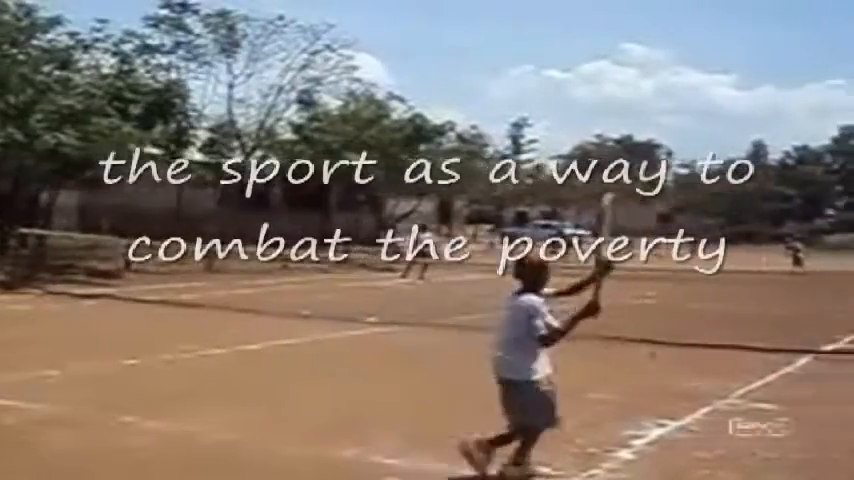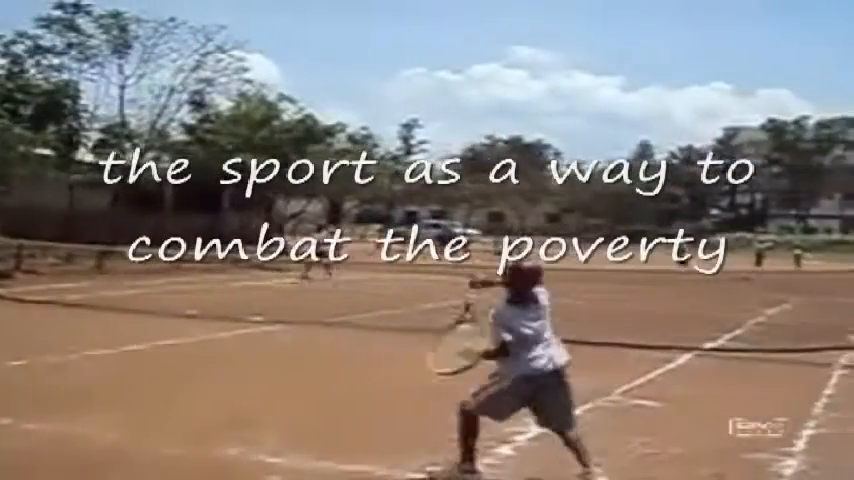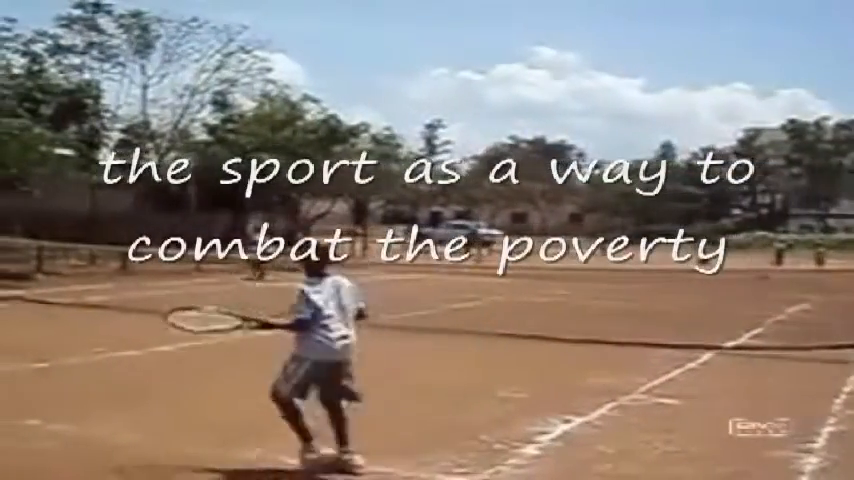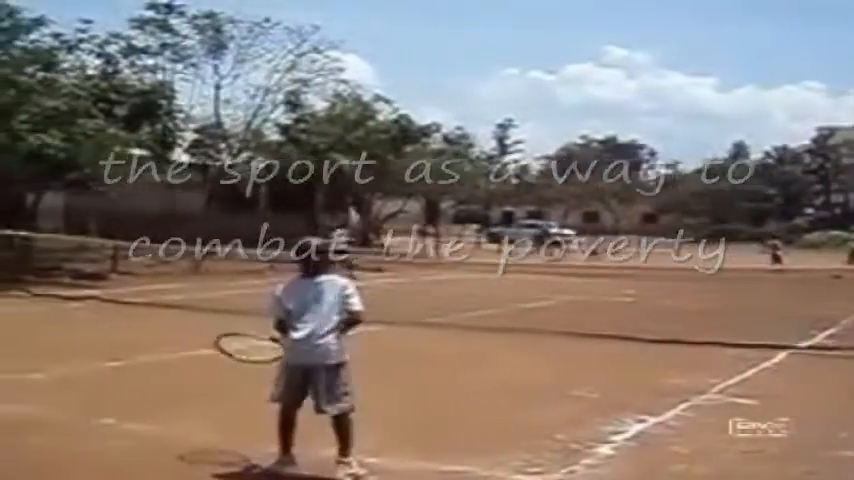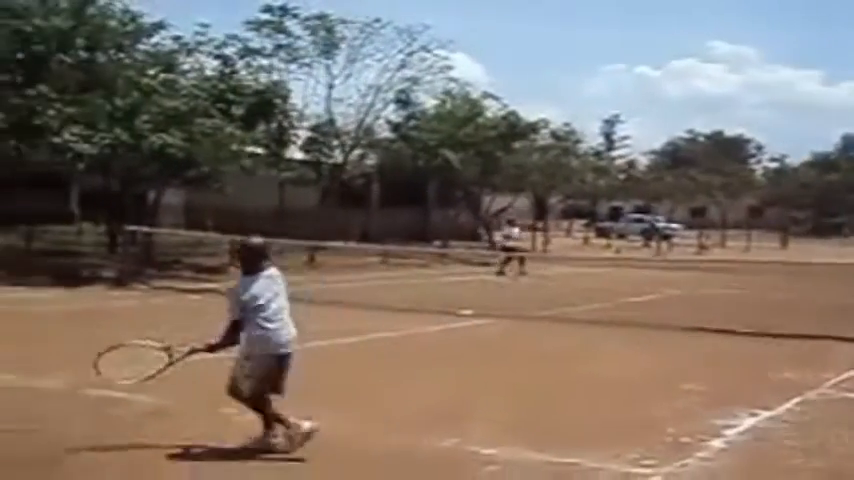
dt=1s
person 1, frame 1
left shoulder: (522, 297)
right shoulder: (533, 304)
left elbow: (564, 292)
right elbow: (547, 339)
left wrist: (595, 277)
right wrist: (582, 314)
left hip: (512, 369)
right hip: (521, 373)
left knee: (541, 418)
right knee: (541, 422)
right ankle: (483, 446)
person 1, frame 2
left shoulder: (501, 314)
right shoulder: (541, 296)
left elbow: (503, 351)
right elbow: (526, 286)
left wrist: (480, 354)
right wrist: (489, 282)
left hip: (518, 373)
right hip: (553, 369)
left knee: (468, 410)
right knee: (564, 426)
person 1, frame 3
left shoulder: (305, 289)
right shoulder: (345, 284)
left elbow: (302, 324)
right elbow: (361, 313)
left hip: (313, 354)
right hip: (341, 352)
left knee: (281, 395)
right knee: (333, 401)
left ankle: (309, 448)
right ankle: (347, 453)
person 1, frame 4
left shoulder: (287, 289)
right shoulder: (342, 285)
left elbow: (280, 325)
right elbow: (357, 317)
right wrist: (338, 329)
left hip: (296, 355)
right hip: (329, 354)
left knee: (288, 406)
right knee: (340, 409)
left ankle: (285, 459)
person 1, frame 5
left shoulder: (240, 289)
right shoulder: (275, 275)
left elbow: (236, 325)
left wrist: (218, 345)
left hip: (263, 345)
right hip: (284, 342)
left knee: (241, 391)
right knee: (260, 391)
left ankle: (293, 426)
right ankle: (272, 435)
